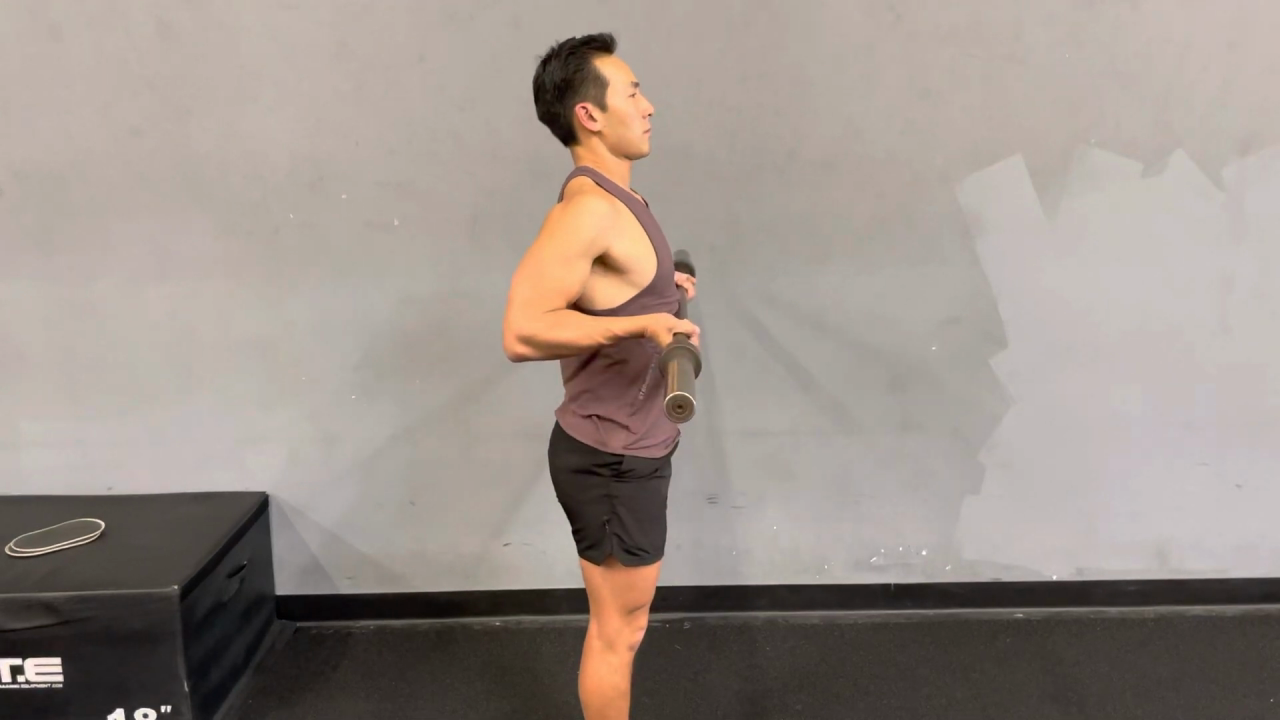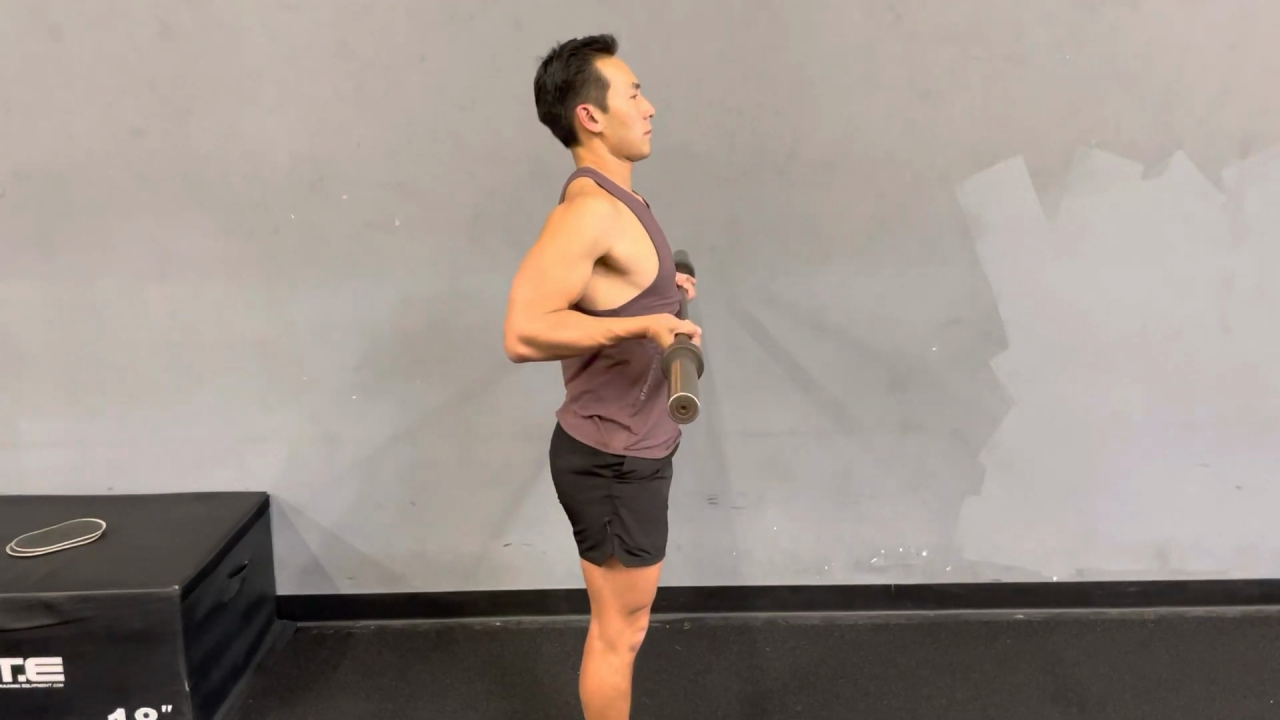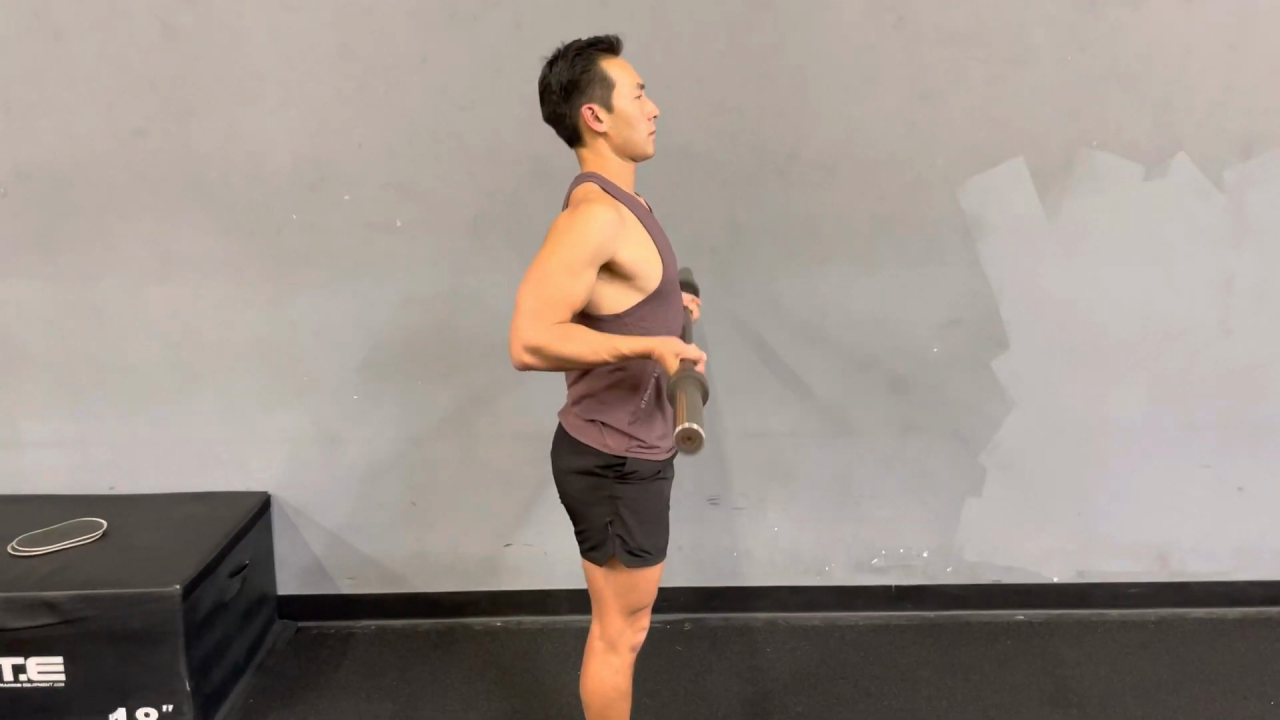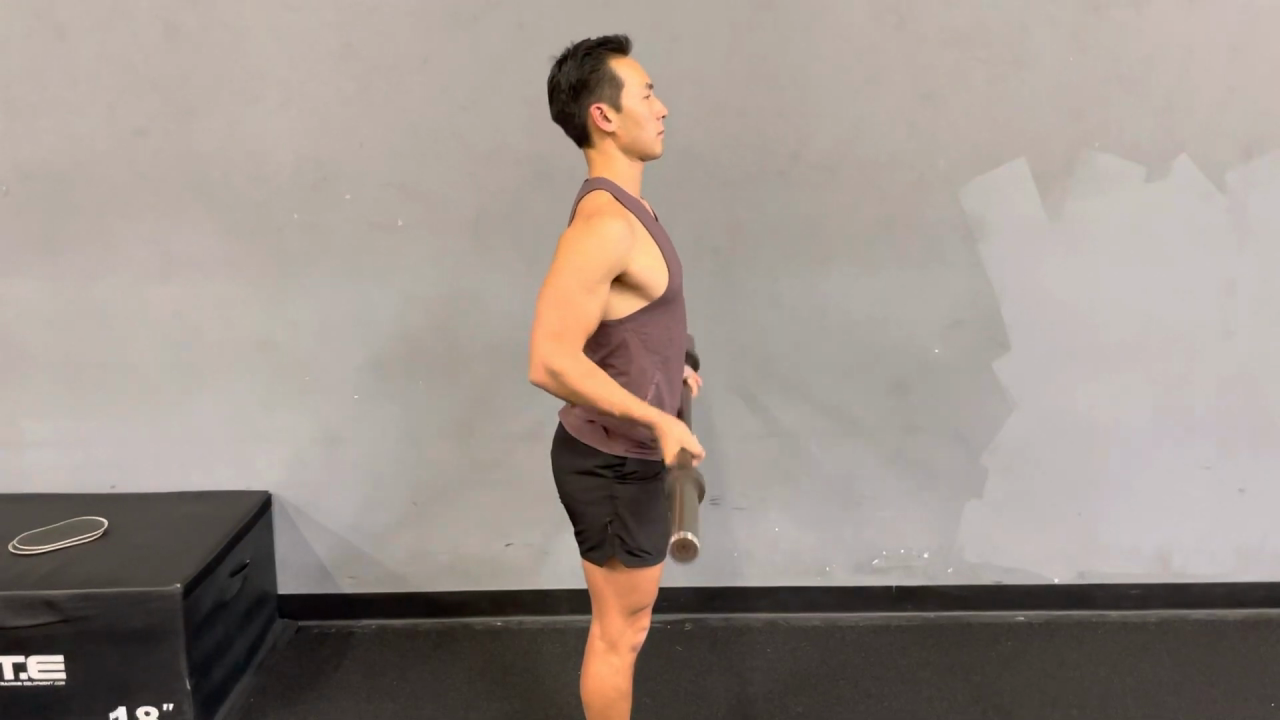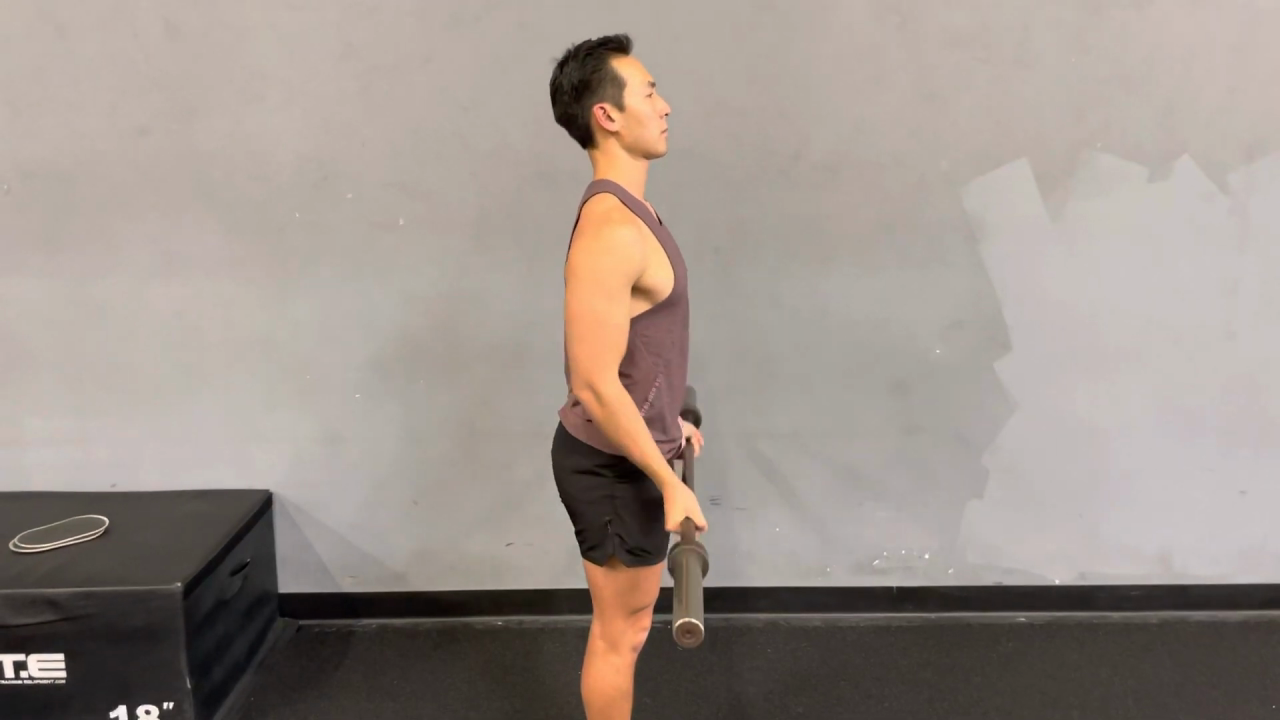
dt=0.3s
person 1, frame 1
left shoulder: (614, 198)
right shoulder: (589, 208)
right elbow: (523, 331)
left wrist: (661, 286)
right wrist: (642, 324)
left hip: (629, 447)
right hip: (611, 458)
left knee: (620, 625)
right knee: (618, 631)
person 1, frame 2
left shoulder: (614, 200)
right shoulder: (590, 209)
right elbow: (524, 331)
left wrist: (663, 287)
right wrist: (644, 324)
left hip: (629, 449)
right hip: (613, 458)
left knee: (621, 625)
right knee: (619, 631)
person 1, frame 3
left shoulder: (619, 203)
right shoulder: (595, 215)
right elbow: (531, 339)
left wrist: (668, 304)
right wrist: (652, 345)
left hip: (628, 449)
right hip: (613, 458)
left knee: (621, 625)
right knee: (620, 631)
person 1, frame 4
left shoulder: (624, 208)
right shoulder: (604, 224)
right elbow: (550, 362)
left wrist: (669, 367)
right wrist: (659, 420)
left hip: (624, 454)
right hip: (614, 462)
left knee: (622, 625)
right knee: (620, 631)
person 1, frame 5
left shoulder: (628, 211)
right shoulder: (611, 232)
right elbow: (597, 384)
left wrist: (672, 423)
right wrist: (669, 484)
left hip: (629, 453)
right hip: (614, 465)
left knee: (623, 624)
right knee: (622, 631)
